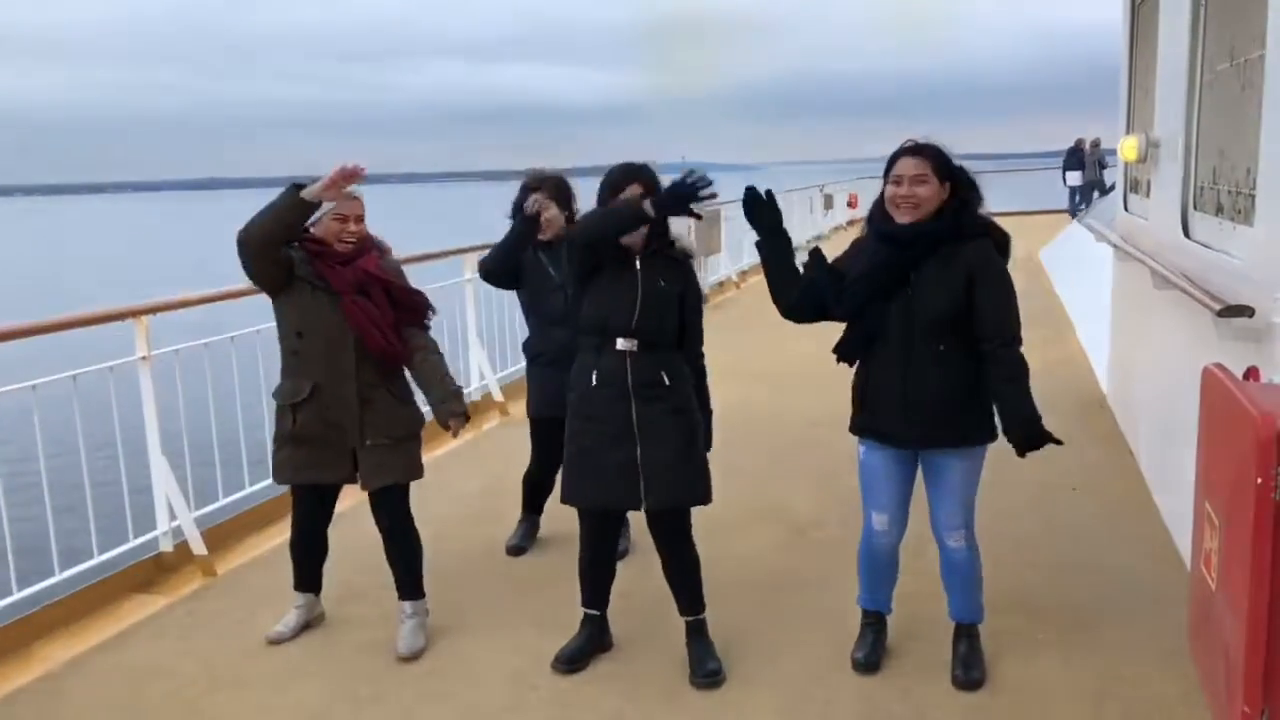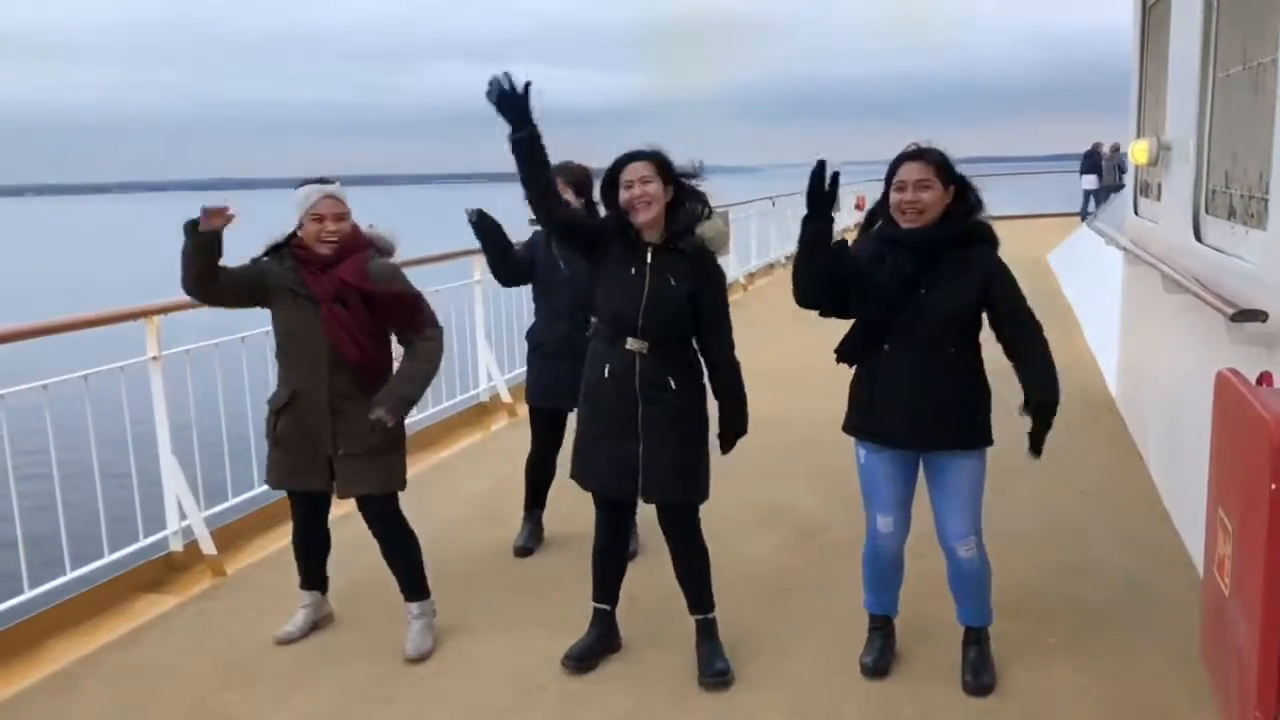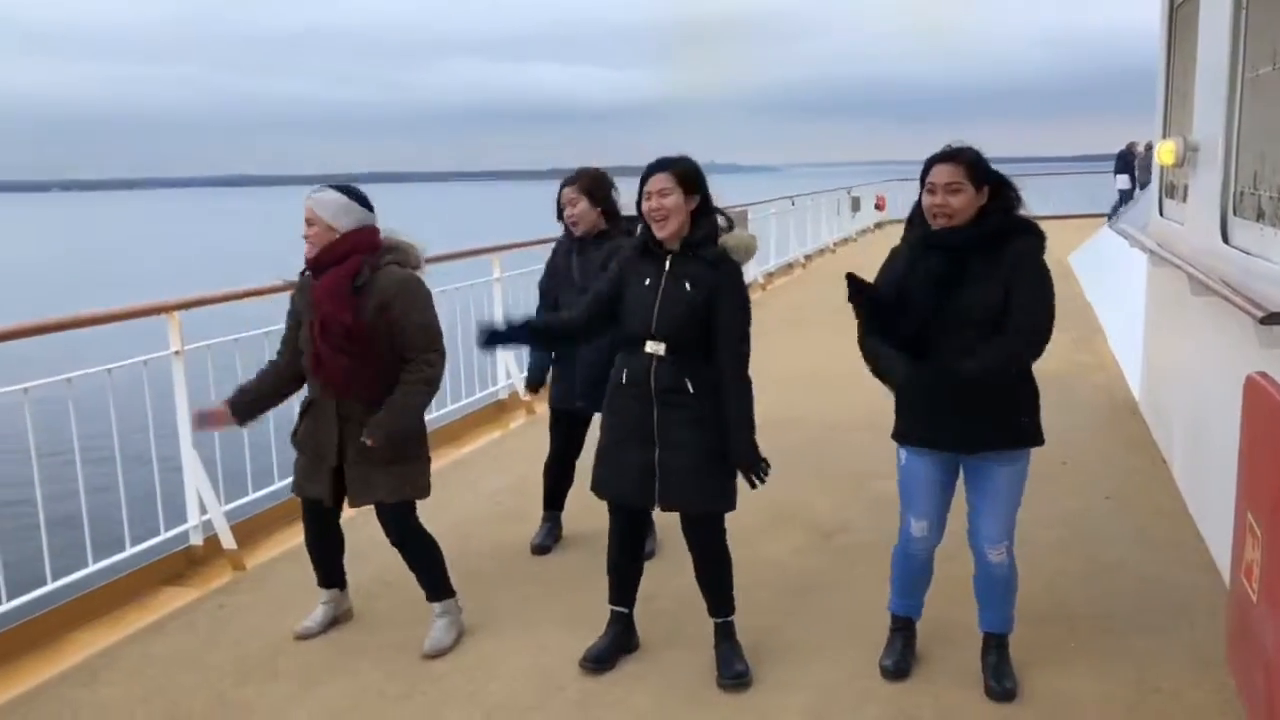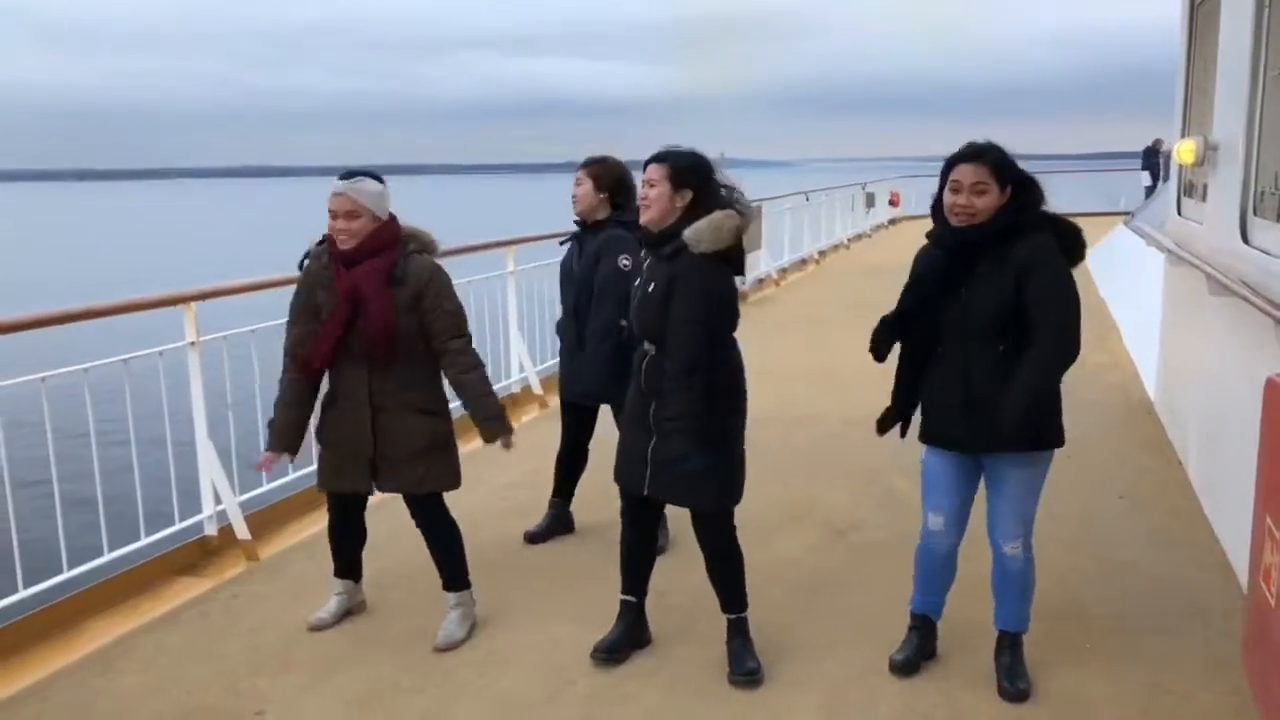
dt=0.3s
person 1, frame 1
left shoulder: (976, 255)
right shoulder: (870, 253)
left elbow: (1000, 344)
right elbow: (800, 301)
left wrist: (1020, 416)
right wrist: (772, 237)
left hip: (956, 425)
right hip: (882, 422)
left knee: (954, 536)
right knee: (880, 533)
left ankle: (967, 634)
right ankle: (873, 624)
person 1, frame 2
left shoulder: (978, 259)
right shoulder: (870, 251)
left elbow: (1021, 333)
right elbow: (814, 294)
left wrist: (1042, 393)
right wrist: (817, 224)
left hip: (955, 426)
right hip: (881, 421)
left knee: (963, 544)
right knee: (884, 535)
left ankle: (976, 639)
right ankle: (881, 628)
person 1, frame 3
left shoulder: (1017, 254)
right shoulder: (908, 257)
left elbow: (1032, 335)
right elbow: (873, 335)
left wrist: (968, 374)
right wrist: (907, 379)
left hip: (1000, 427)
right hip: (925, 426)
left knee: (993, 547)
right knee: (917, 539)
left ankle: (996, 645)
right ankle: (902, 630)
person 1, frame 4
left shoulder: (1036, 252)
right shoulder: (936, 255)
left elbow: (1059, 339)
right elbow: (914, 336)
left wrist: (1018, 411)
right wrist: (903, 399)
left hip: (1019, 430)
right hip: (948, 424)
left knee: (1010, 542)
right knee: (937, 536)
left ankle: (1010, 645)
right ankle: (922, 629)
person 2, frame 1
left shoulder: (675, 267)
right shoulder: (592, 256)
left elbow: (691, 349)
right elbow: (581, 230)
left wrist: (702, 418)
right wrist: (654, 206)
left hip: (664, 410)
right hip: (596, 409)
left knee: (671, 528)
right knee: (597, 525)
left ankle: (697, 634)
right ankle: (593, 626)
person 2, frame 2
left shoulder: (697, 262)
right shoulder: (606, 244)
left elbow: (717, 345)
right elbow: (548, 207)
left wrist: (732, 412)
right wrist: (521, 126)
left hip: (672, 407)
right hip: (607, 403)
left knee: (679, 523)
right knee: (611, 520)
left ankle: (706, 632)
right ankle: (602, 624)
person 2, frame 3
left shoulder: (719, 269)
right shoulder: (633, 262)
left elbow: (732, 361)
right elbow: (587, 317)
left wrist: (745, 438)
right wrist: (524, 332)
left hip: (695, 419)
right hip: (629, 413)
left knee: (705, 531)
right knee: (626, 523)
left ankle: (725, 637)
right ankle: (620, 626)
person 2, frame 4
left shoulder: (700, 267)
right shoulder: (663, 253)
left elbow: (688, 359)
left wrist: (688, 435)
left hip: (705, 414)
right hip: (650, 404)
left knee: (713, 525)
right knee: (636, 513)
left ankle: (738, 632)
right ankle: (632, 618)
person 3, frame 1
left shoulder: (383, 272)
right shoulder: (288, 271)
left elbow: (417, 342)
right elbow: (253, 241)
left wrist: (447, 400)
right wrist: (311, 194)
left hip: (382, 423)
right hip: (312, 425)
left knee: (393, 518)
right knee: (308, 520)
left ankle: (413, 612)
right ankle: (306, 604)
person 3, frame 2
left shoulder: (380, 275)
right shoulder: (278, 273)
left elbow: (427, 338)
right elbow: (206, 286)
left wrist: (399, 397)
right wrist: (205, 235)
left hip: (365, 427)
right hip: (300, 426)
left knee: (384, 519)
right knee: (307, 519)
left ankle: (420, 612)
right ankle: (314, 603)
person 3, frame 3
left shoulder: (397, 283)
right shoulder: (311, 287)
left elbow: (426, 363)
right elbow: (291, 365)
left wrist: (390, 423)
right wrist: (239, 406)
left hip: (384, 438)
right hip: (322, 433)
left knee: (400, 525)
right knee: (317, 520)
left ankle: (447, 610)
right ankle: (334, 600)
person 3, frame 4
left shoulder: (419, 273)
right shoulder: (318, 275)
left elbow: (454, 350)
right elbow: (301, 359)
left wrist: (488, 413)
right wrist: (285, 432)
left hip: (412, 425)
right hip: (346, 426)
left knee: (428, 512)
right knee: (344, 511)
left ankle: (460, 602)
right ankle: (348, 590)
person 4, frame 1
right shoulder: (523, 257)
right elbow: (489, 271)
right wrist: (522, 230)
right hip: (549, 371)
right knee: (545, 457)
right ankle: (528, 521)
person 4, frame 2
right shoulder: (541, 242)
right elbow: (509, 272)
right wrist: (489, 234)
right hip: (549, 363)
right knee: (544, 449)
right ankle: (532, 521)
person 4, frame 3
left shoulder: (624, 249)
right shoulder: (563, 250)
right elbow: (547, 306)
left wrist: (591, 363)
right wrist: (539, 360)
left hip: (618, 369)
right hip: (570, 370)
right knee: (561, 451)
right ankle: (550, 521)
person 4, frame 4
left shoulder: (619, 242)
right shoulder: (582, 240)
left elbow: (610, 312)
left wrist: (598, 367)
right wrist: (581, 362)
left hip: (619, 363)
right hip: (580, 361)
right knee: (572, 441)
right ankle: (559, 511)
